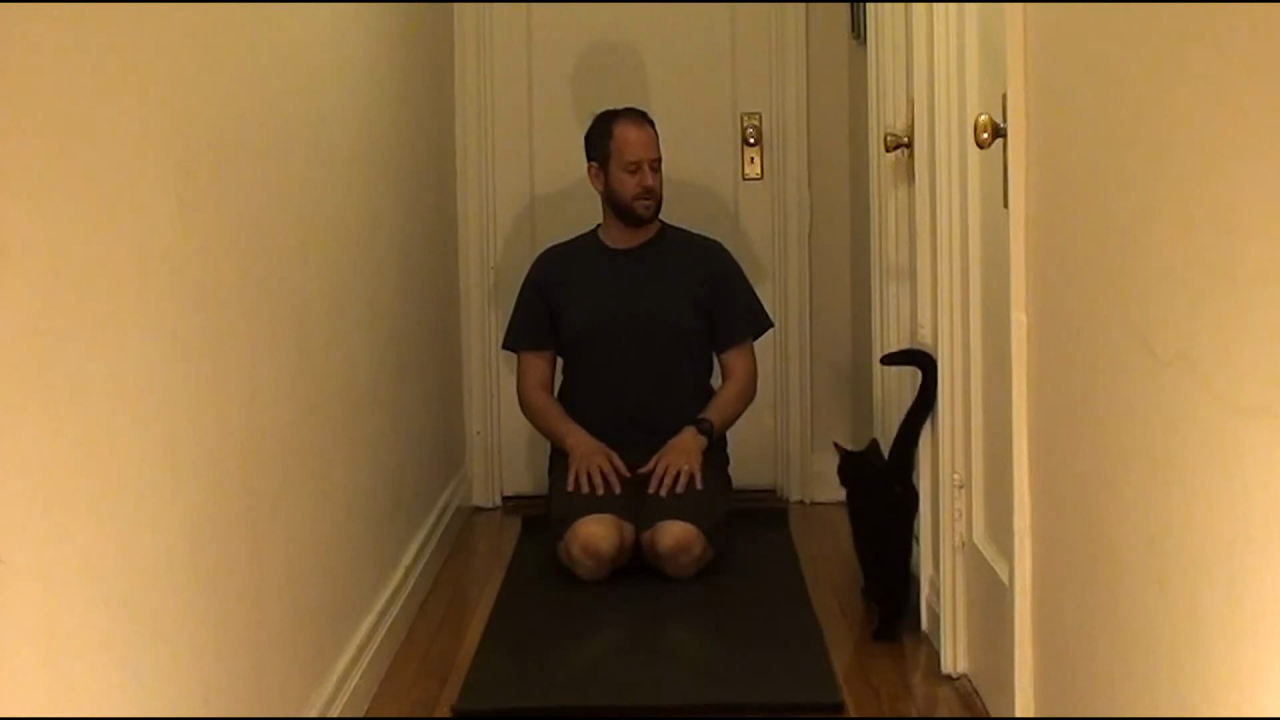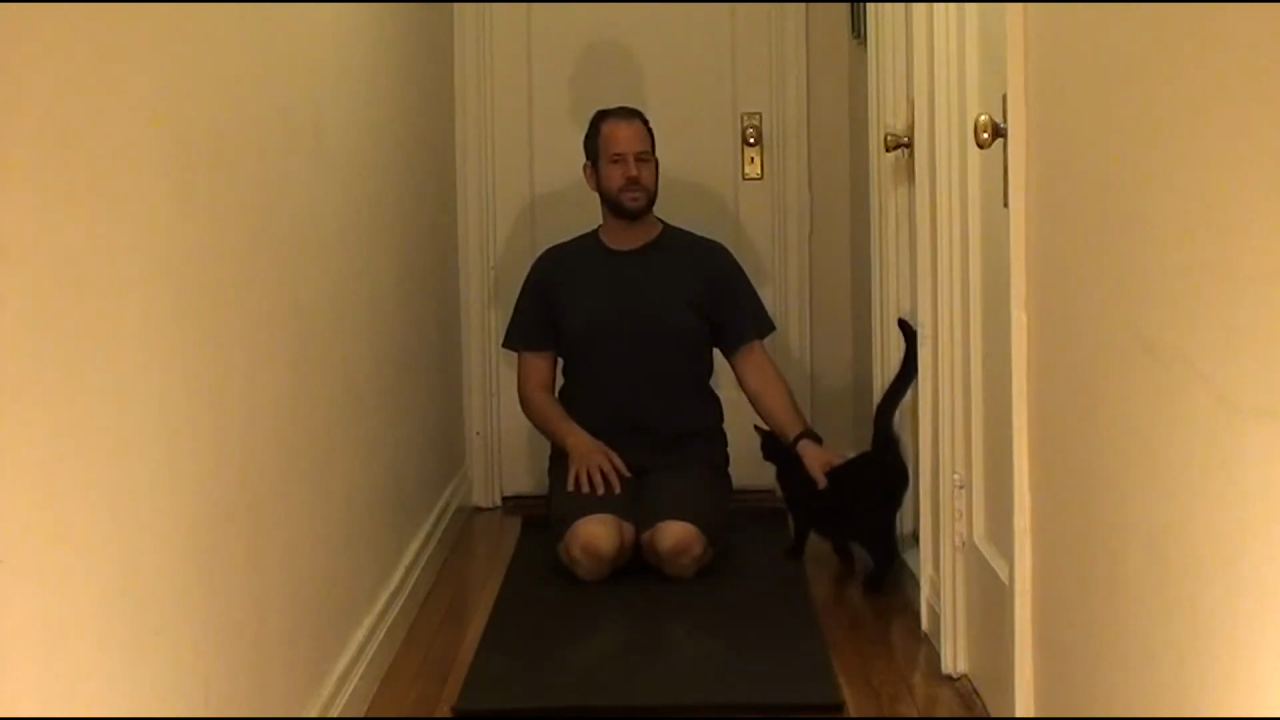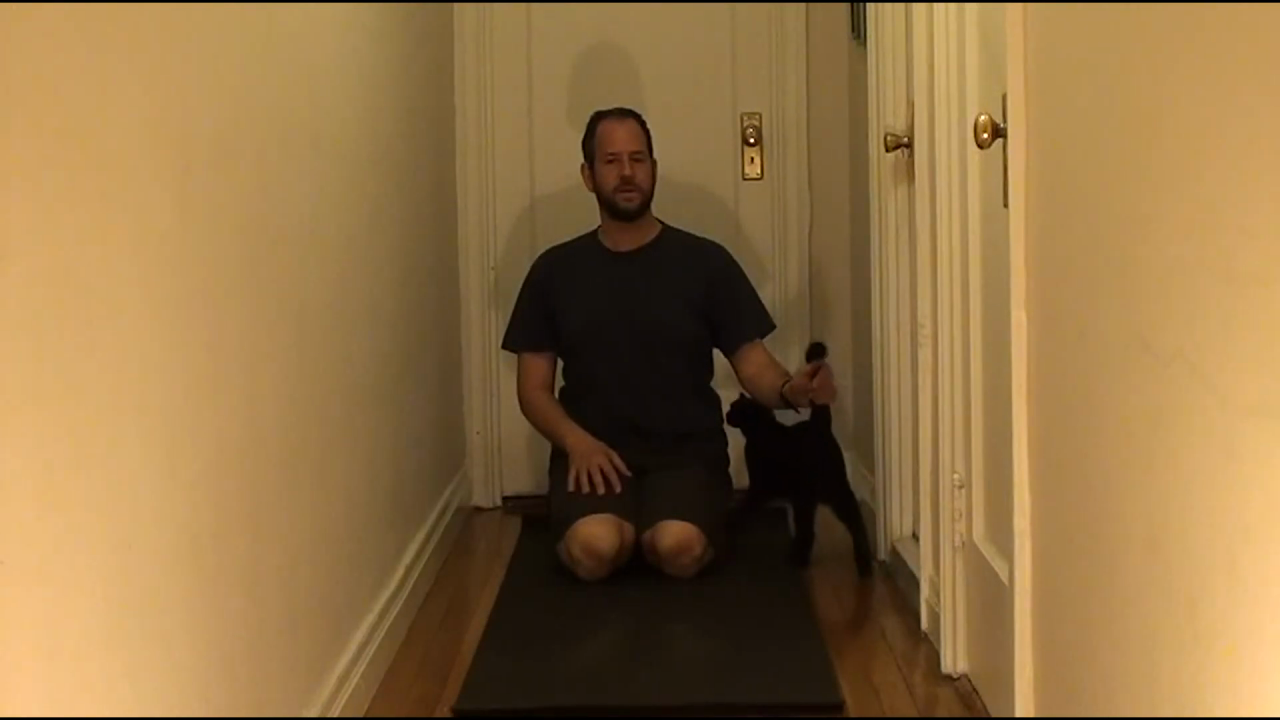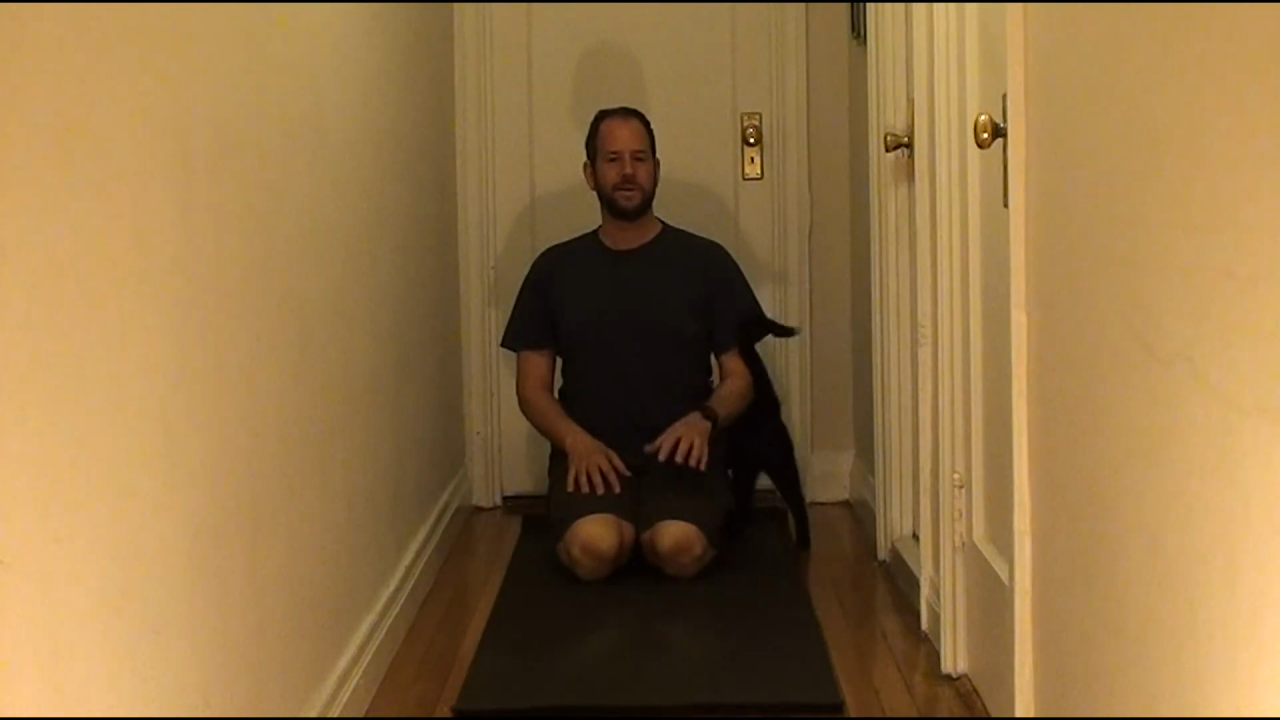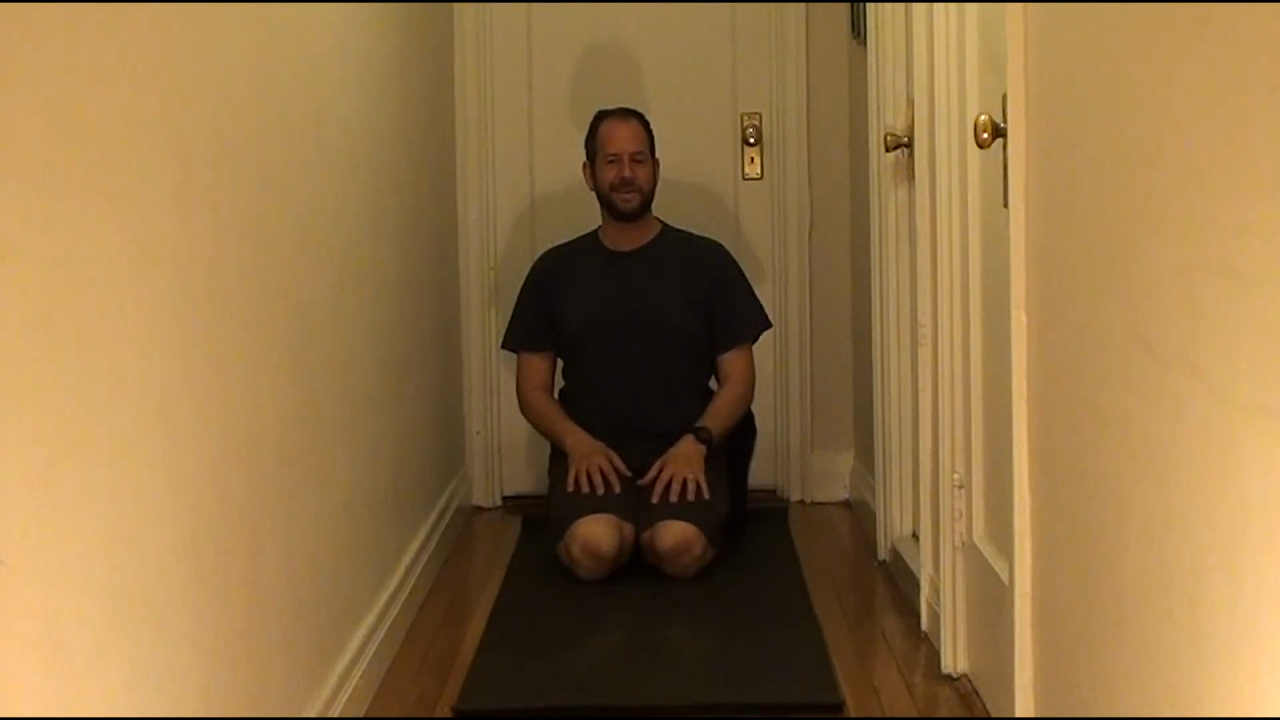
dt=1s
person 1, frame 1
left shoulder: (706, 260)
right shoulder: (556, 269)
left elbow: (741, 375)
right elbow: (533, 388)
left wrist: (698, 434)
right wrist: (577, 442)
left hip: (684, 447)
right hip: (593, 450)
left knee: (677, 547)
right knee: (592, 549)
left ankle: (653, 529)
right ankle: (624, 527)
person 1, frame 2
left shoulder: (707, 261)
right shoulder: (556, 269)
left elbow: (753, 366)
right elbow: (534, 388)
left wrist: (803, 440)
right wrist: (576, 441)
left hip: (687, 450)
right hip: (593, 450)
left knee: (677, 548)
right knee: (593, 550)
left ankle: (666, 524)
right ankle: (621, 528)
person 1, frame 3
left shoulder: (706, 261)
right shoulder: (555, 270)
left elbow: (753, 364)
right elbow: (533, 389)
left wrist: (791, 390)
right wrist: (576, 441)
left hip: (687, 449)
right hip: (593, 449)
left knee: (679, 549)
right knee: (594, 549)
left ankle: (672, 523)
right ankle: (623, 530)
person 1, frame 4
left shoulder: (706, 262)
right shoulder: (554, 269)
left elbow: (739, 375)
right elbow: (533, 388)
left wrist: (704, 417)
right wrist: (575, 440)
left hip: (679, 450)
right hip: (591, 450)
left knee: (679, 549)
right knee: (593, 550)
left ankle: (672, 526)
right ankle: (624, 528)
person 1, frame 5
left shoulder: (707, 261)
right shoulder: (554, 271)
left elbow: (738, 381)
right elbow: (533, 390)
left wrist: (696, 442)
right wrist: (576, 442)
left hip: (682, 450)
right hip: (591, 451)
left knee: (678, 548)
right knee: (593, 550)
left ankle: (651, 529)
right ankle: (623, 529)
